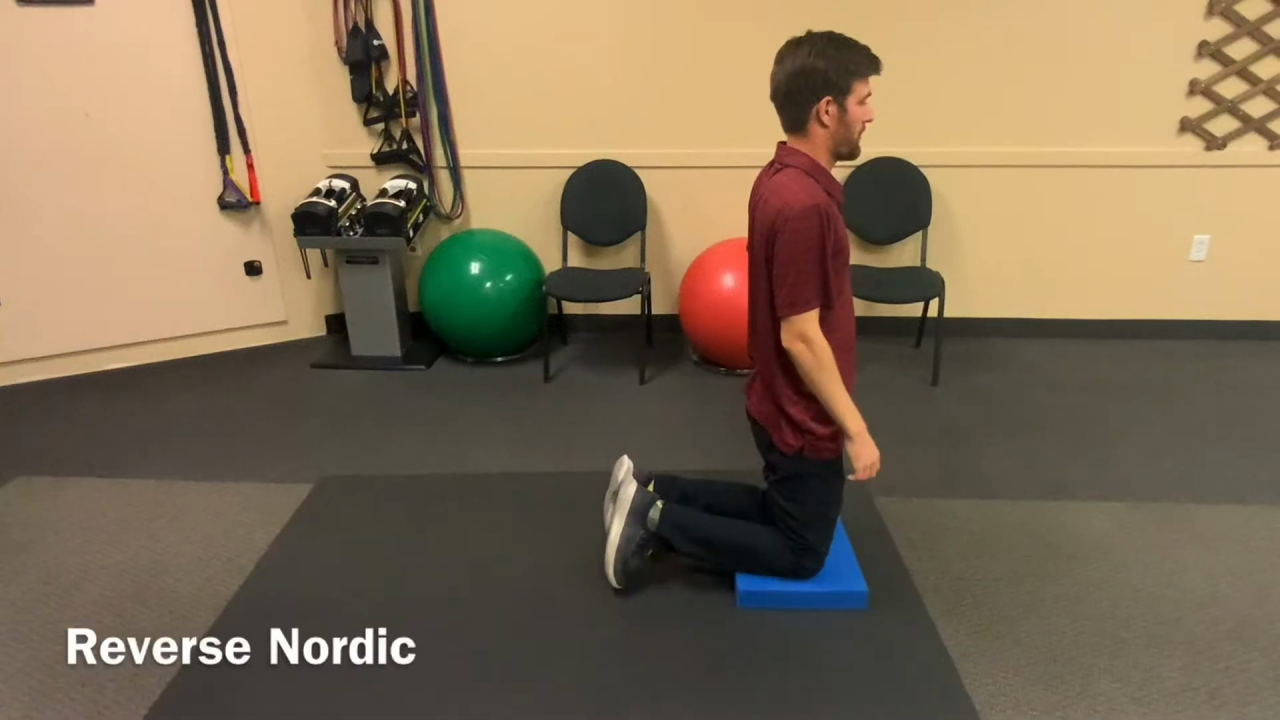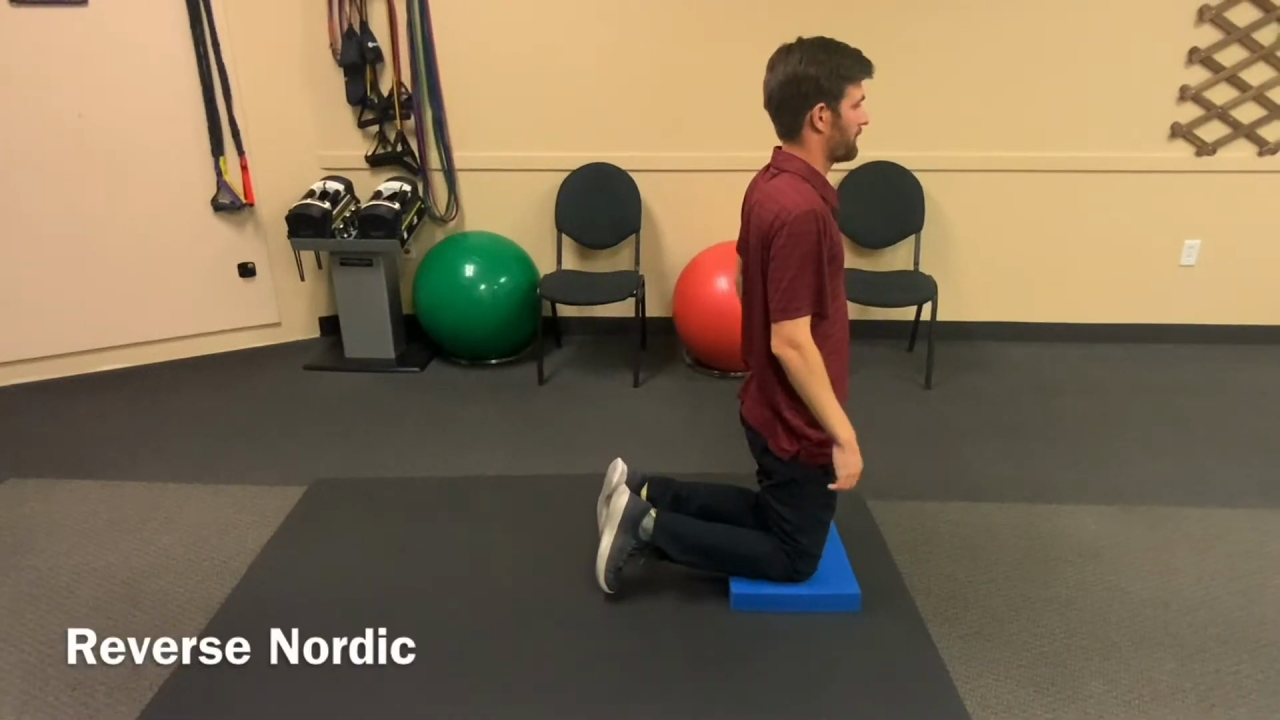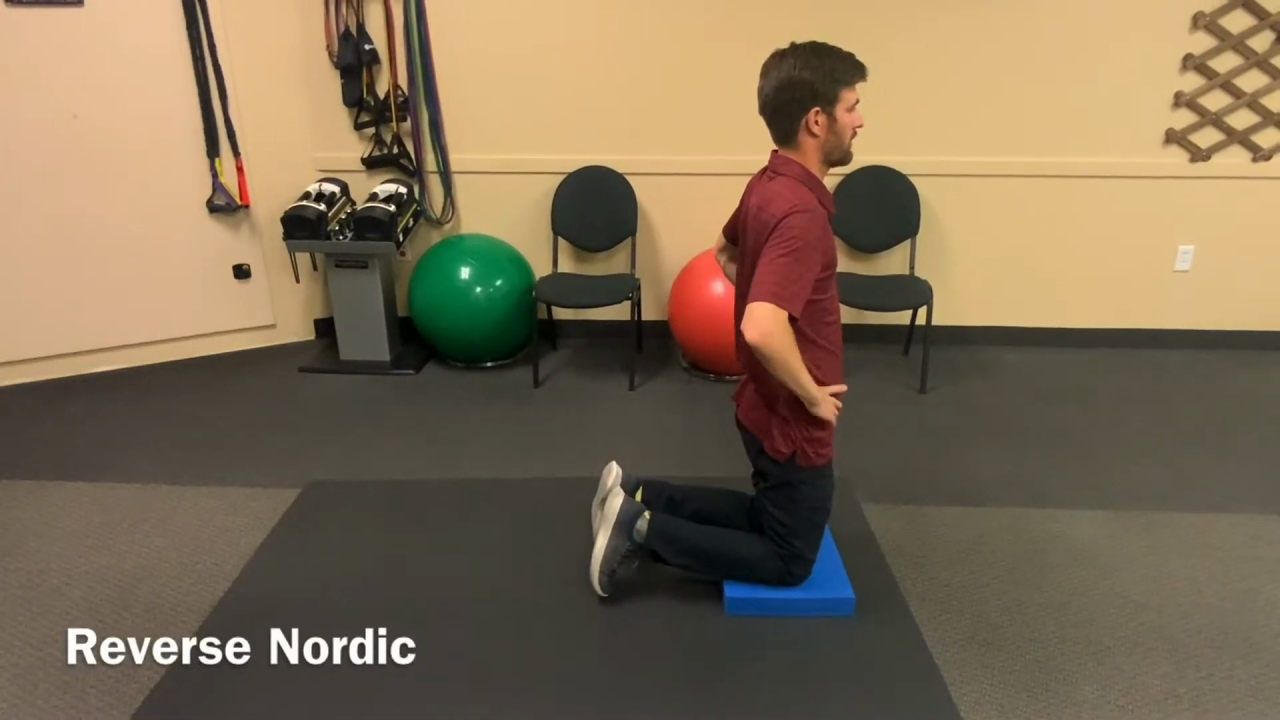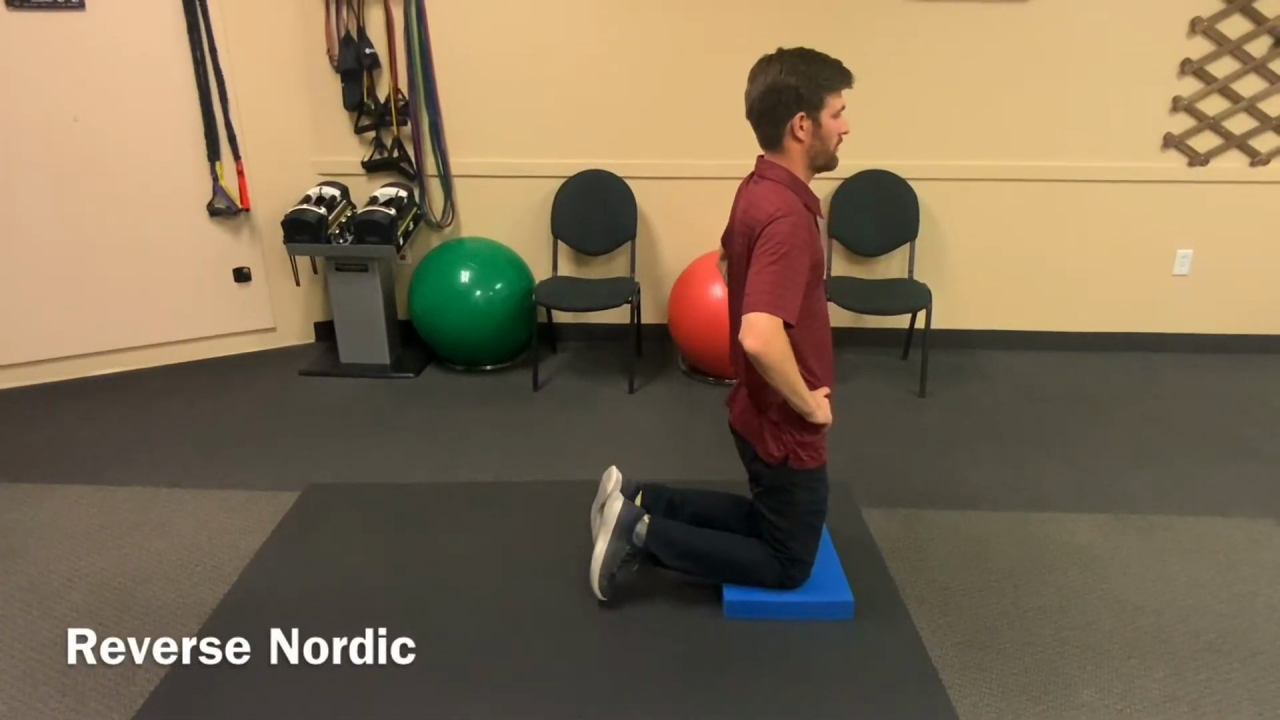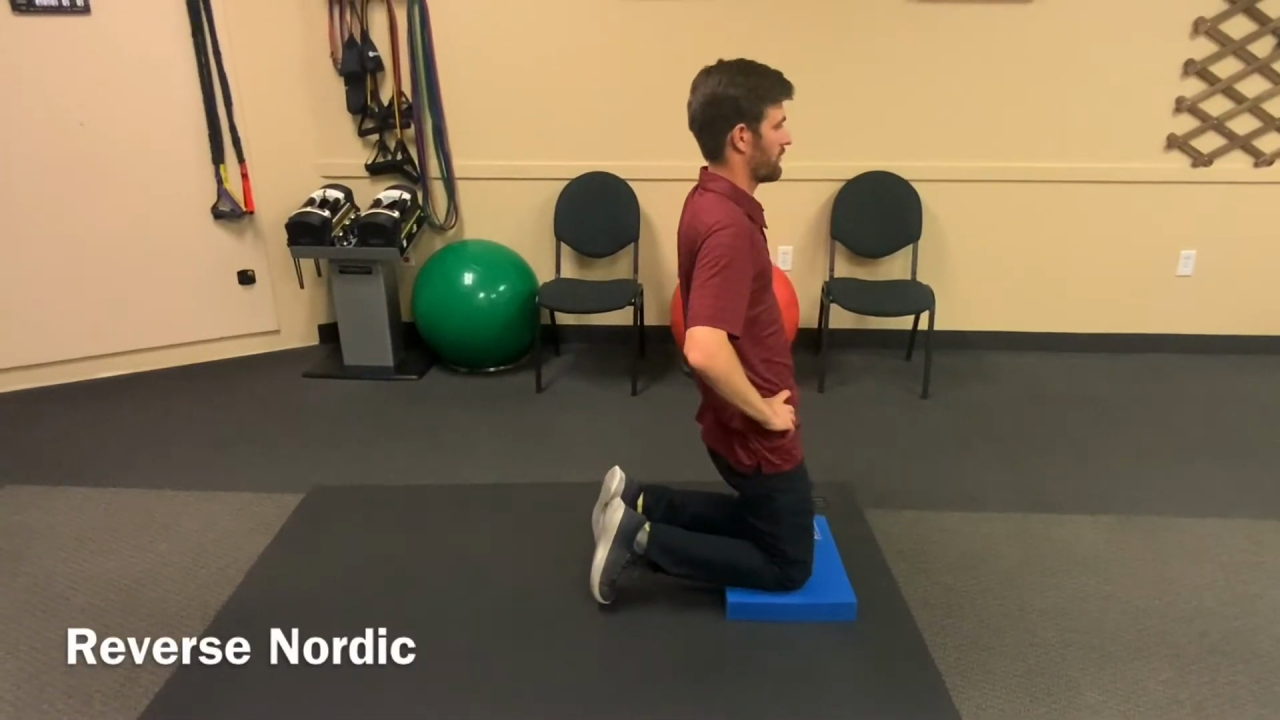
dt=1s
person 1, frame 1
left shoulder: (781, 178)
right shoulder: (804, 204)
right elbow: (801, 336)
right wrist: (855, 430)
left hip: (784, 401)
right hip: (802, 417)
left knee: (784, 514)
right knee: (800, 553)
left ankle: (649, 495)
right ankle: (655, 517)
person 1, frame 2
left shoulder: (772, 183)
right shoulder: (801, 210)
right elbow: (791, 342)
right wrist: (844, 436)
left hip: (773, 403)
right hip: (795, 420)
left knee: (775, 517)
right knee: (794, 556)
left ankle: (642, 493)
right ankle: (647, 525)
person 1, frame 3
left shoulder: (769, 185)
right shoulder: (800, 212)
left elbow: (727, 252)
right elbow: (761, 329)
right wrist: (812, 395)
left hip: (769, 406)
right hip: (791, 422)
left knee: (770, 520)
right knee: (789, 559)
left ankle: (636, 497)
right ankle: (641, 529)
person 1, frame 4
left shoulder: (760, 190)
right shoulder: (786, 216)
left elbow: (728, 261)
right elbow: (760, 337)
right wrist: (808, 404)
left hip: (763, 411)
right hip: (784, 426)
left knee: (768, 523)
right knee: (787, 563)
left ankle: (637, 501)
right ankle: (641, 532)
person 1, frame 5
left shoulder: (714, 202)
right shoulder: (728, 226)
right elbow: (705, 350)
right wrist: (765, 412)
left hip: (743, 422)
right hip: (754, 434)
left knee: (764, 523)
right knee: (788, 564)
left ankle: (637, 503)
right ankle: (641, 538)
